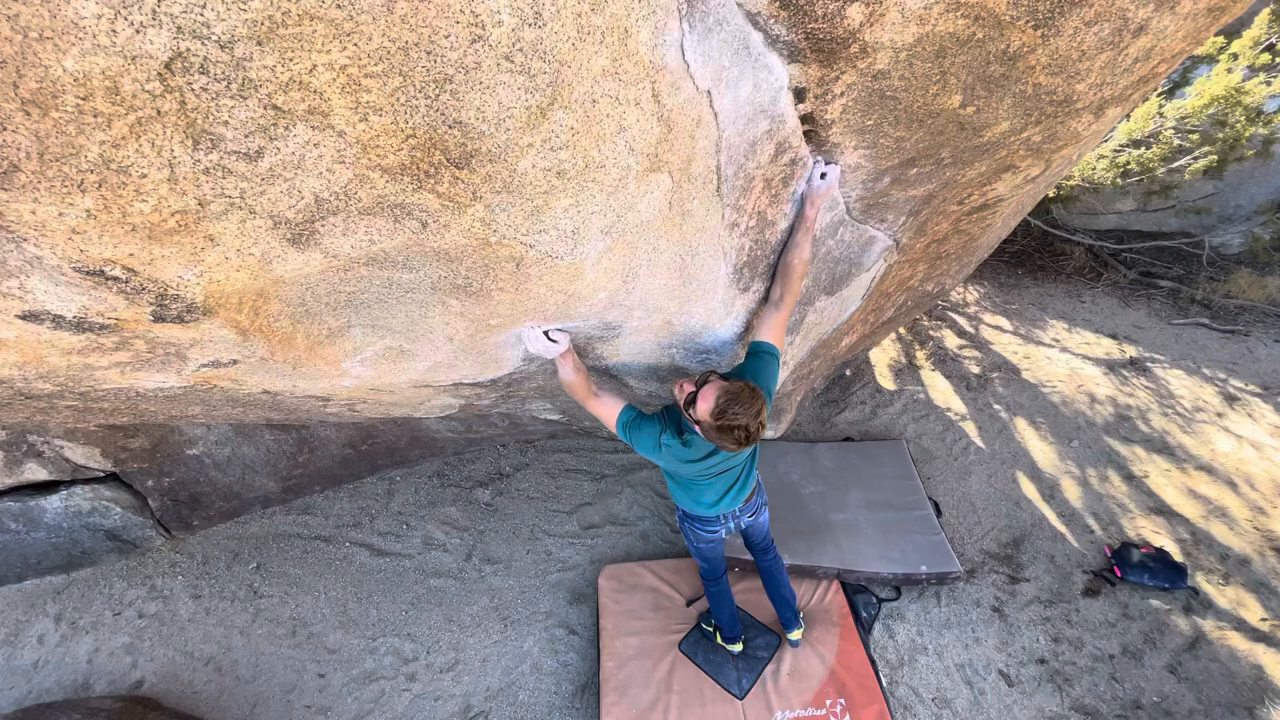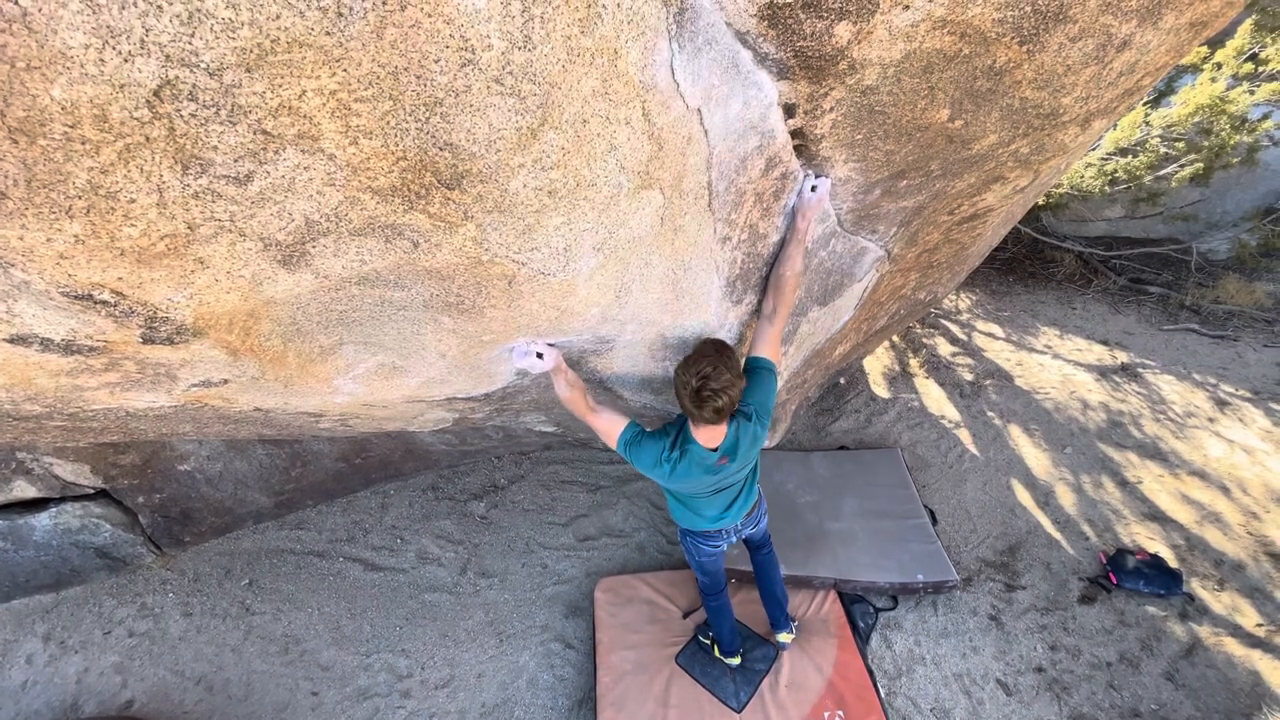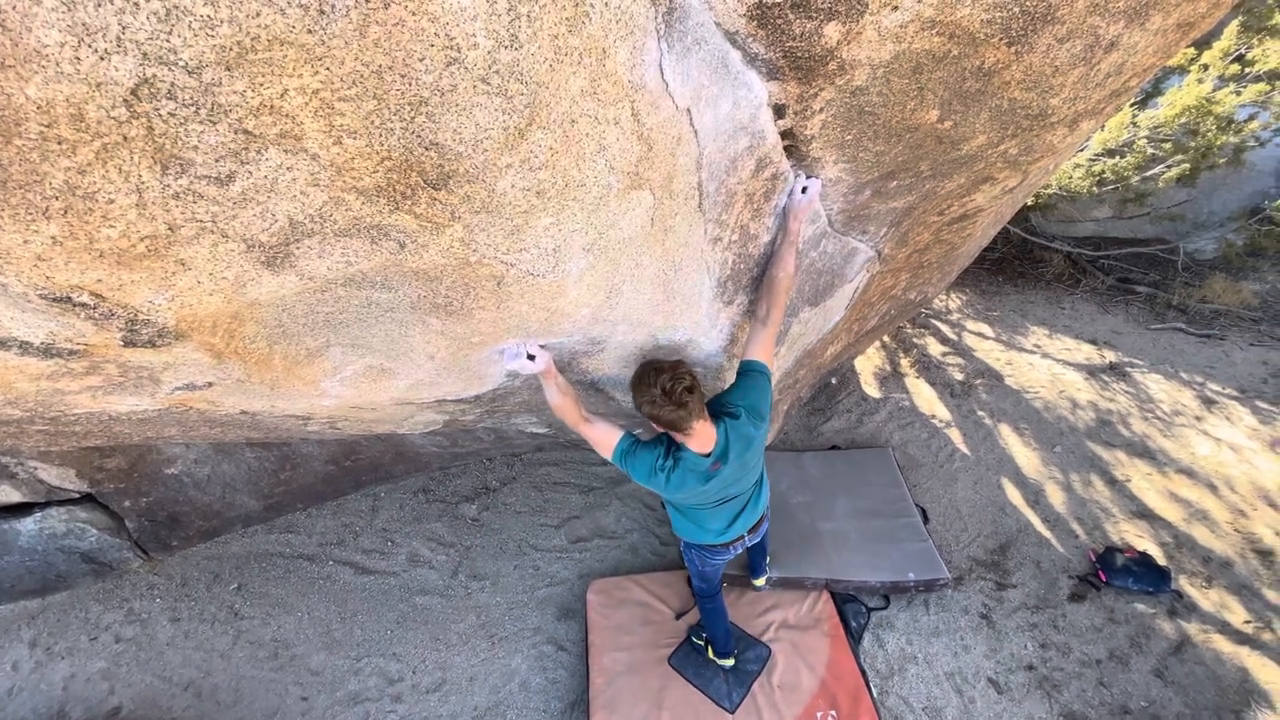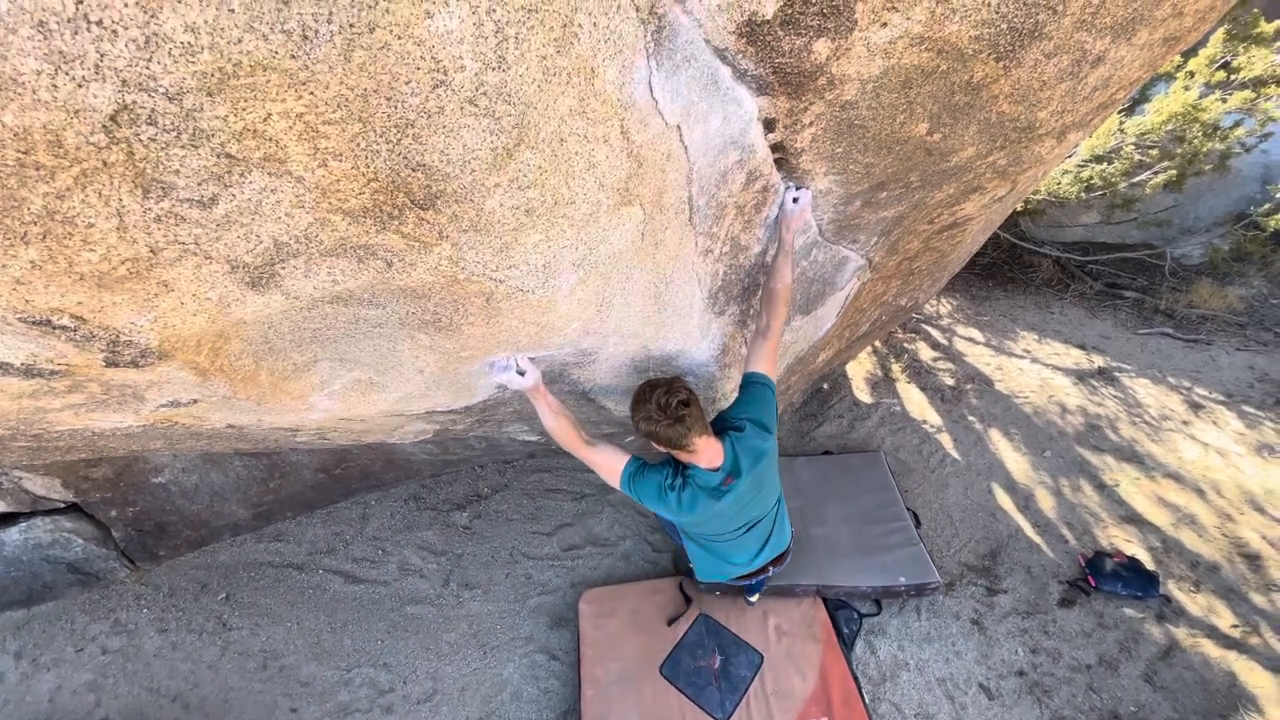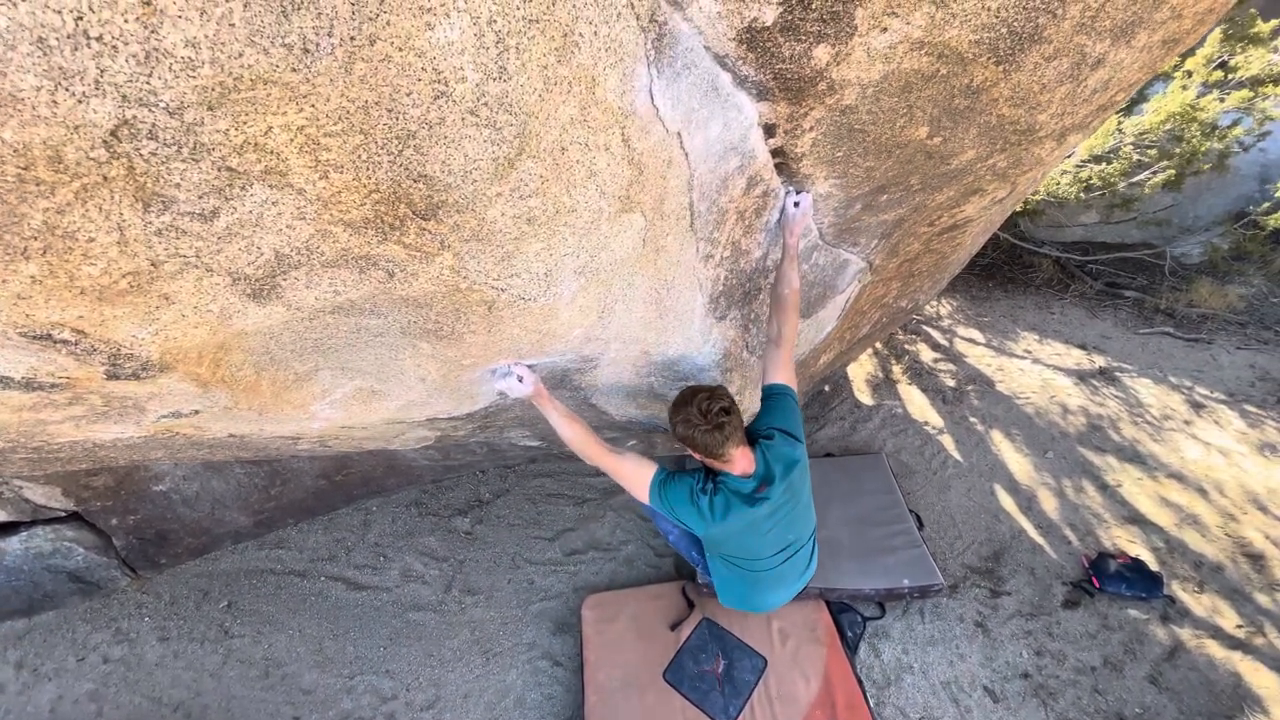
dt=1s
person 1, frame 1
left shoulder: (661, 442)
right shoulder: (755, 387)
left elbow: (591, 395)
right elbow: (781, 301)
left wrist: (562, 353)
right wrist: (811, 206)
left hip: (702, 520)
right hip: (750, 500)
left knee: (713, 572)
right knee: (766, 553)
left ankle: (729, 635)
right ankle: (792, 625)
person 1, frame 2
left shoulder: (660, 458)
right shoulder: (756, 417)
left elbow: (589, 411)
right elbow: (774, 313)
left wrist: (556, 367)
right wrist: (802, 220)
left hip: (703, 532)
right hip: (750, 512)
left knee: (713, 586)
right knee: (762, 548)
left ankle: (727, 647)
right ankle: (782, 627)
person 1, frame 3
left shoulder: (657, 468)
right shoulder: (747, 415)
left elbow: (583, 422)
right elbow: (767, 316)
left wrist: (546, 373)
right wrist: (793, 224)
left hip: (708, 545)
right hip: (756, 523)
left knee: (707, 589)
left ankle: (721, 648)
right ankle: (759, 572)
person 1, frame 4
left shoulder: (668, 492)
right shoulder: (753, 430)
left elbow: (582, 445)
right elbow: (768, 329)
left wrist: (535, 390)
right wrist: (787, 236)
left hip: (726, 570)
right hip: (777, 552)
right ankle: (753, 588)
person 1, frame 5
left shoulder: (700, 501)
right shoulder: (783, 439)
left elbow: (600, 455)
right elbow: (780, 336)
left wrist: (539, 395)
right wrist: (791, 241)
left hip: (750, 595)
right hip: (803, 571)
left knee: (649, 495)
left ankle: (710, 575)
